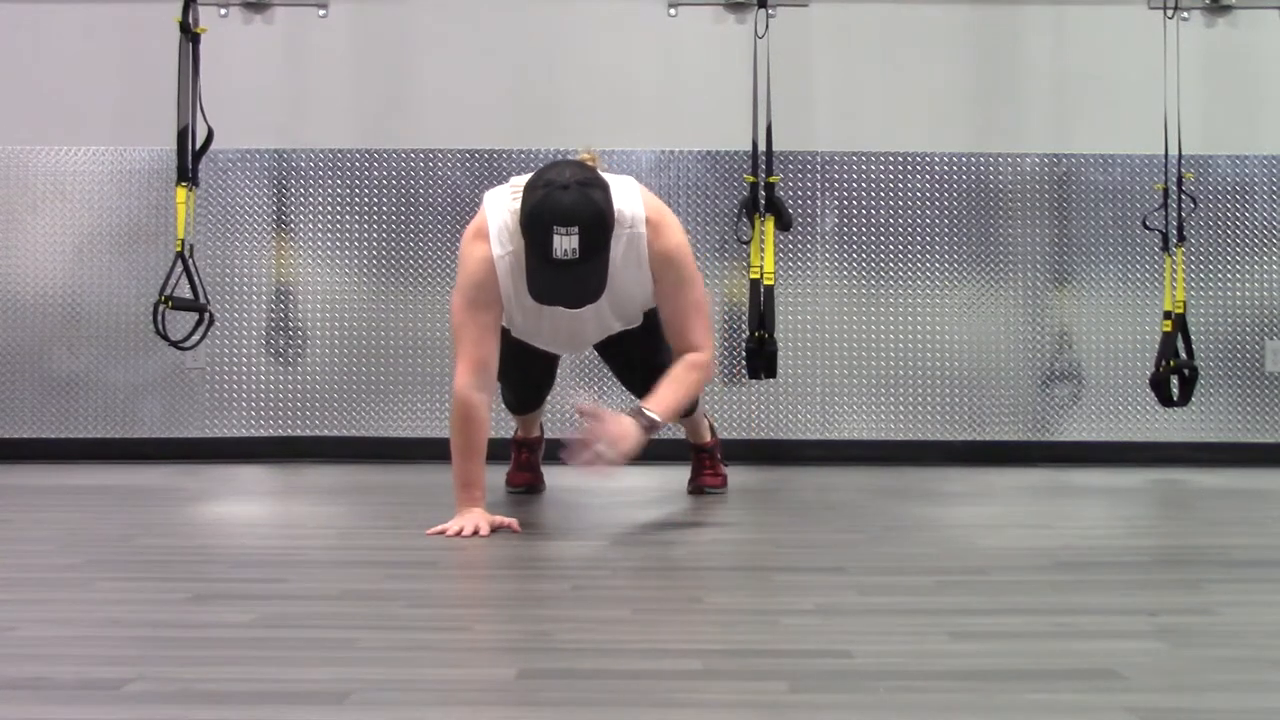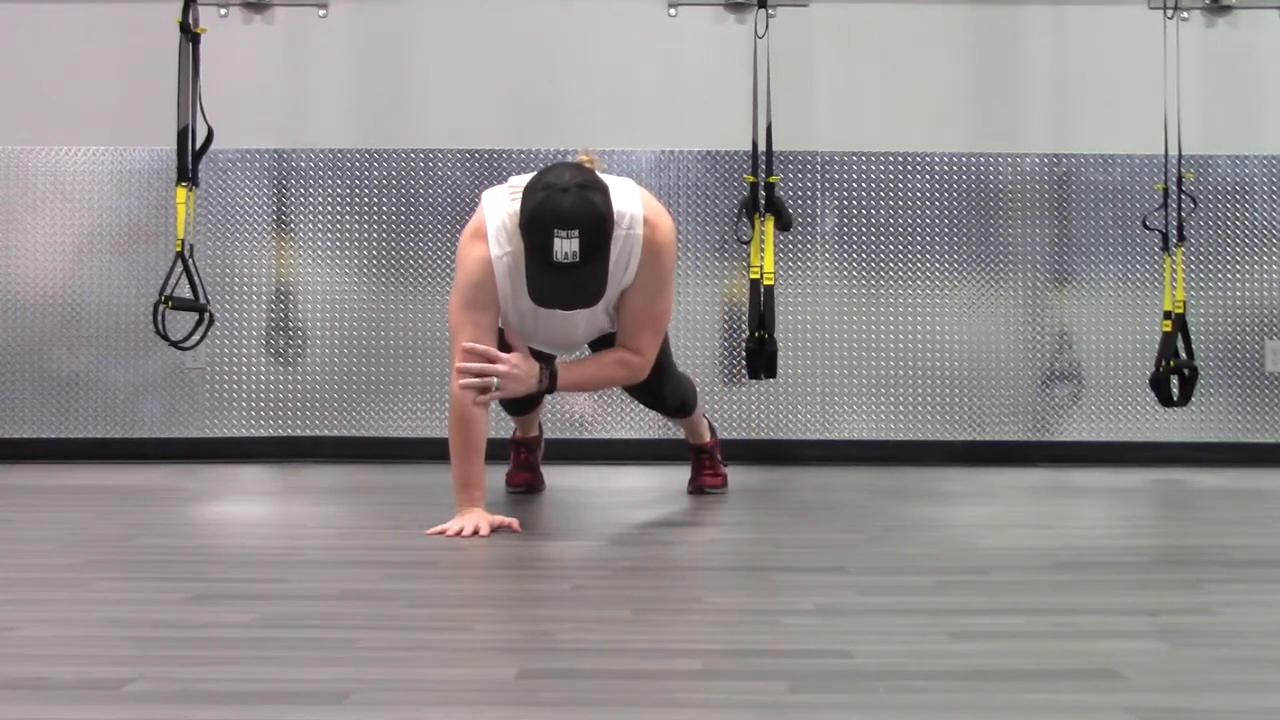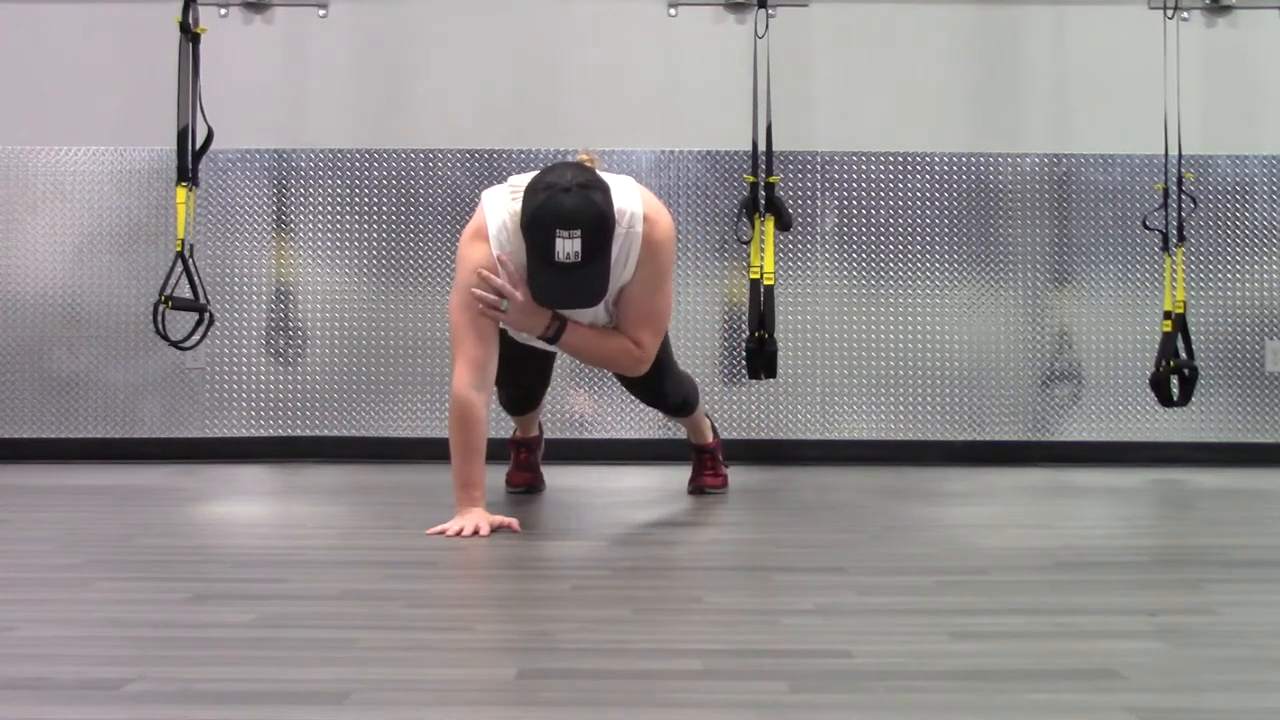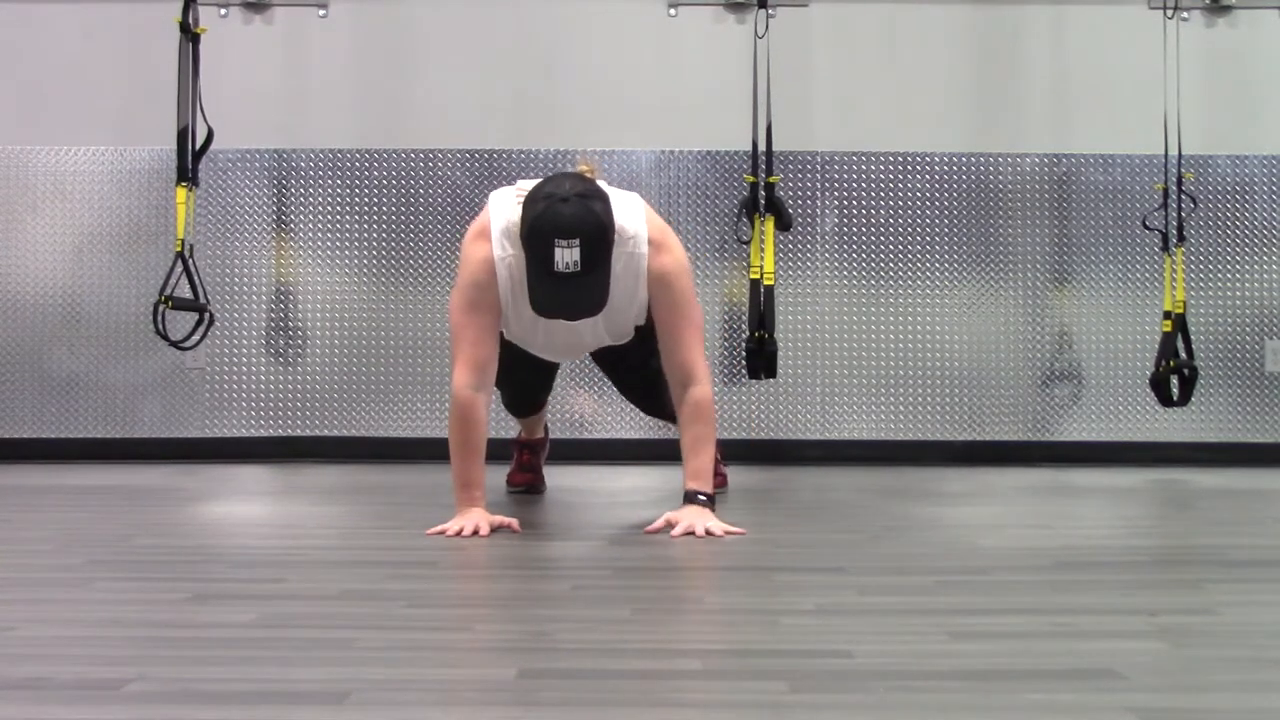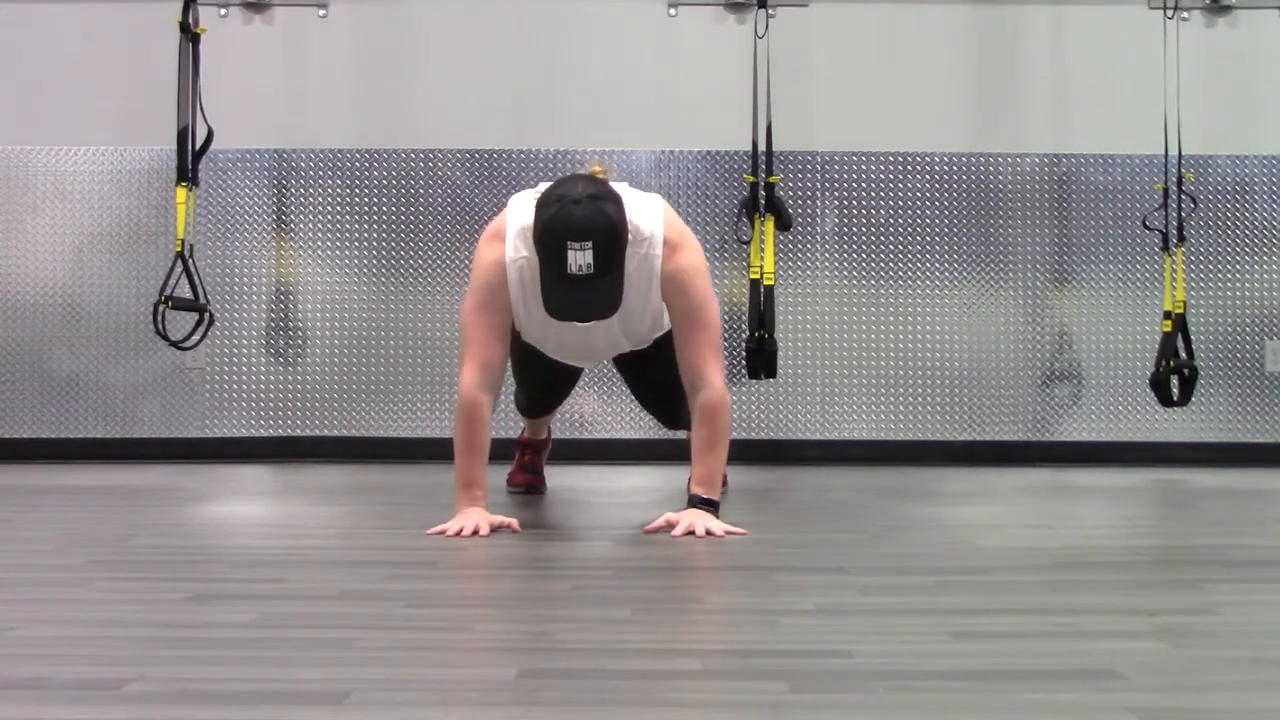
dt=0.4s
person 1, frame 1
left shoulder: (655, 228)
right shoulder: (487, 239)
left elbow: (698, 353)
right elbow: (471, 380)
left wrist: (643, 422)
right wrist: (470, 505)
right knee: (520, 393)
left ankle: (703, 439)
right ankle: (527, 440)
person 1, frame 2
left shoulder: (650, 228)
right shoulder: (485, 239)
left elbow: (636, 361)
right elbow: (469, 378)
left wrist: (542, 374)
right wrist: (470, 506)
left knee: (656, 385)
right knee: (512, 379)
left ankle: (702, 438)
right ankle: (526, 439)
person 1, frame 3
left shoulder: (649, 225)
right shoulder: (486, 237)
left elbow: (639, 356)
right elbow: (470, 380)
left wrist: (549, 325)
right wrist: (470, 505)
left knee: (659, 384)
right knee: (516, 383)
left ankle: (705, 440)
right ankle: (526, 440)
person 1, frame 4
left shoulder: (653, 245)
right shoulder: (487, 242)
left elbow: (692, 381)
right elbow: (470, 384)
left wrist: (698, 498)
right wrist: (470, 505)
left knee: (656, 393)
right knee: (520, 394)
left ankle: (707, 449)
right ankle: (531, 440)
person 1, frame 5
left shoulder: (671, 246)
right shoulder: (502, 245)
left elbow: (709, 385)
right elbow: (477, 383)
left wrist: (704, 502)
right wrist: (471, 504)
left knee: (674, 407)
left ankle: (707, 450)
right ankle: (533, 442)
